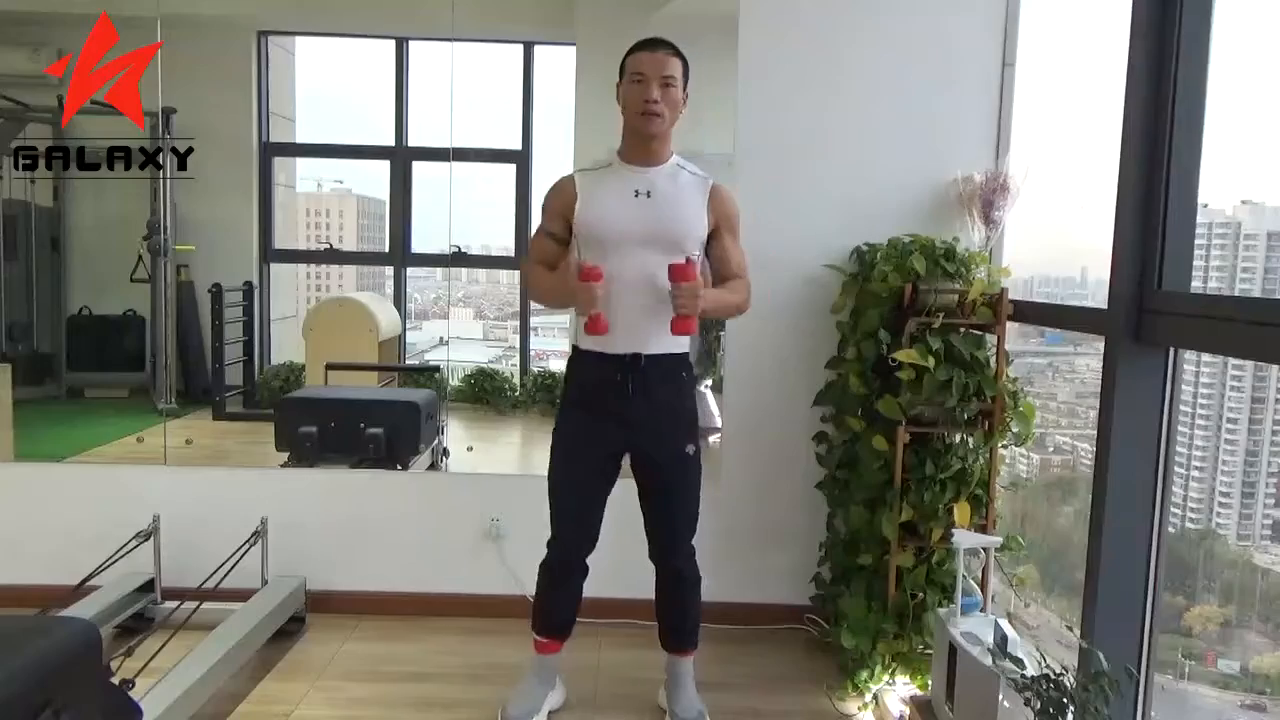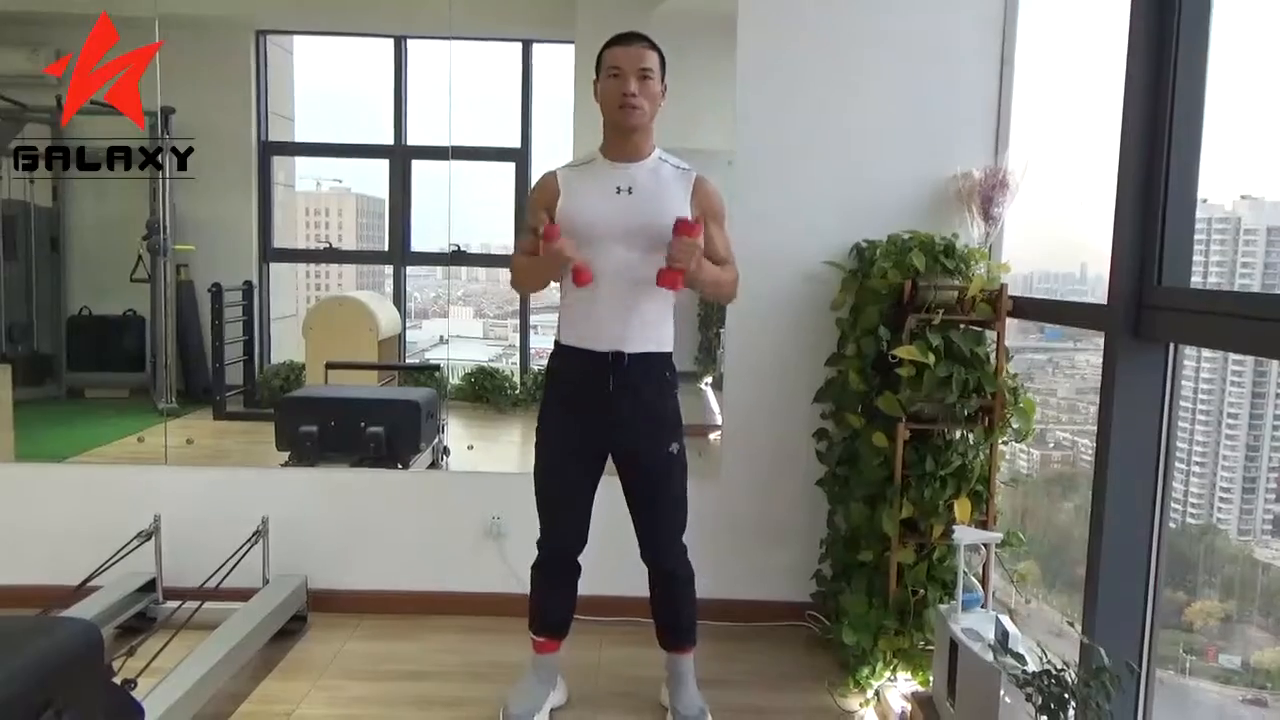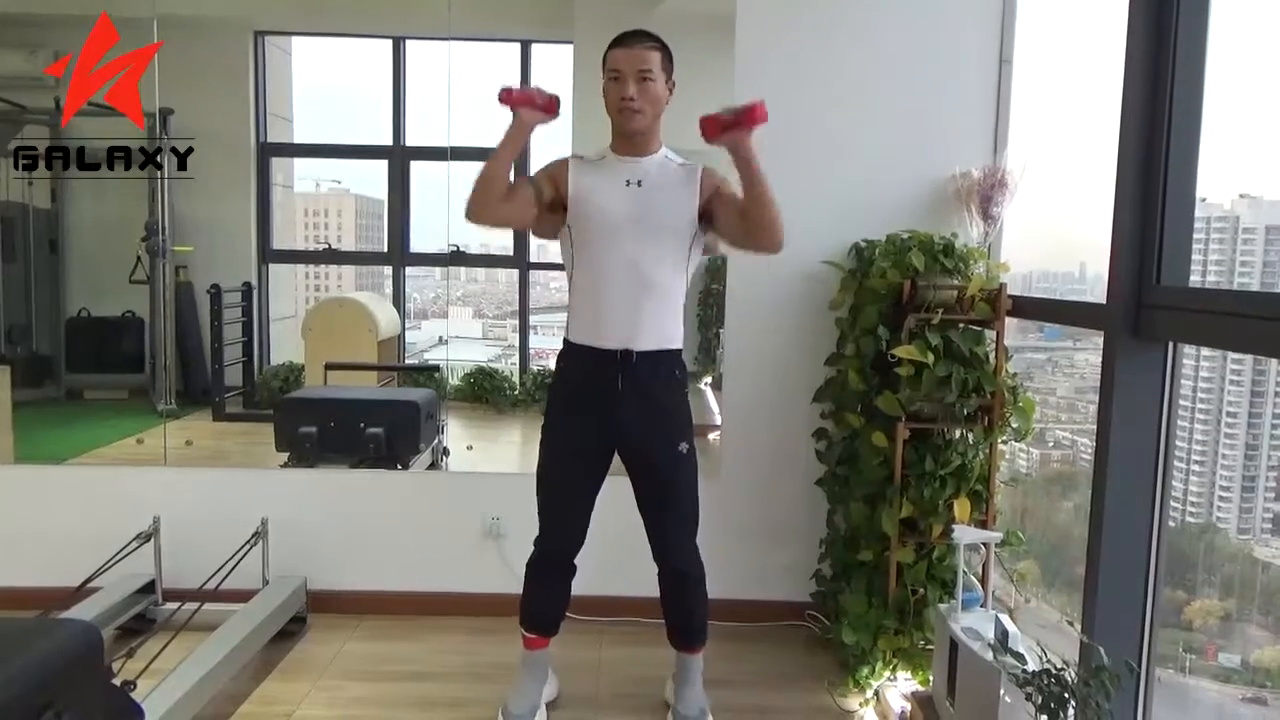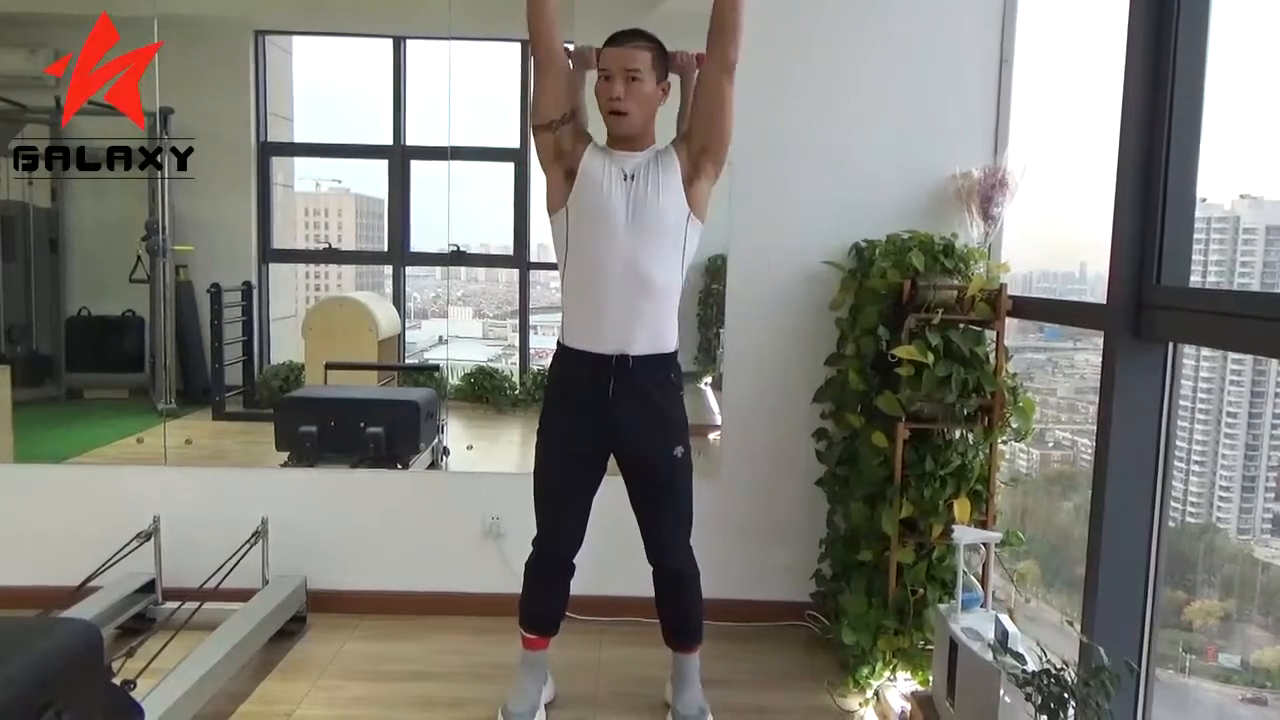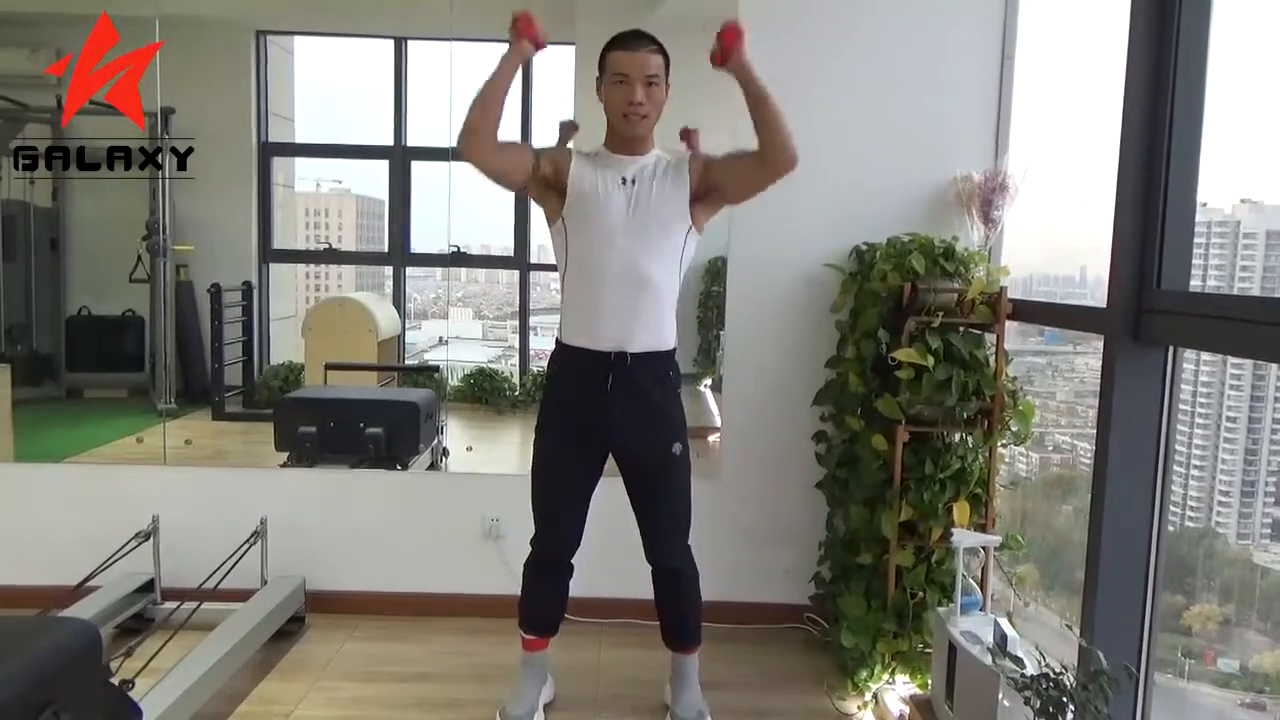
dt=0.4s
person 1, frame 1
left shoulder: (710, 196)
right shoulder: (573, 191)
left elbow: (740, 291)
right elbow: (534, 273)
left wrist: (705, 298)
right wrist: (569, 289)
left hip: (668, 384)
right hip: (591, 381)
left knee: (674, 547)
right knee: (569, 540)
person 1, frame 2
left shoulder: (694, 190)
right shoulder: (557, 186)
left elbow: (729, 284)
right elbow: (519, 274)
left wrist: (697, 266)
right wrist: (545, 265)
left hip: (650, 381)
right hip: (573, 378)
left knee: (665, 545)
right knee: (559, 541)
person 1, frame 3
left shoulder: (700, 182)
right shoulder: (568, 176)
left elbow: (770, 241)
right elbow: (482, 211)
left wrist: (744, 154)
right wrist: (517, 133)
left hip: (659, 379)
right hip: (582, 375)
left knee: (677, 544)
right knee: (557, 537)
person 1, frame 4
left shoulder: (689, 167)
right shoulder: (570, 159)
left hip: (654, 381)
right hip: (577, 378)
left knee: (671, 548)
right knee: (554, 542)
person 1, frame 5
left shoulder: (693, 178)
right shoulder: (563, 173)
left elbow: (780, 160)
right elbow: (476, 146)
left wrist: (741, 69)
right wrist: (516, 56)
left hip: (652, 379)
right hip: (575, 376)
left knee: (670, 547)
right knee: (552, 540)
